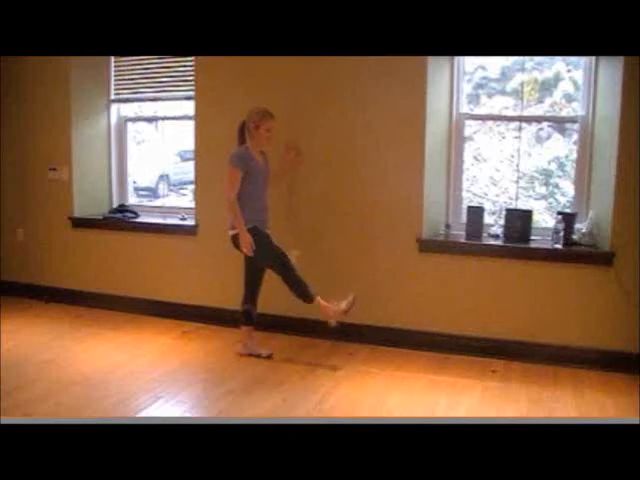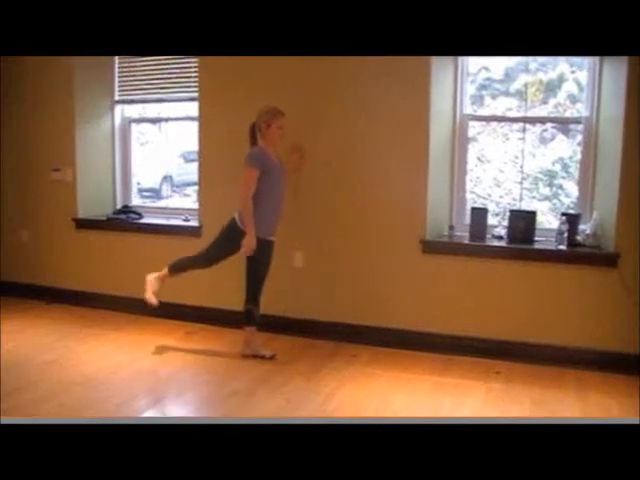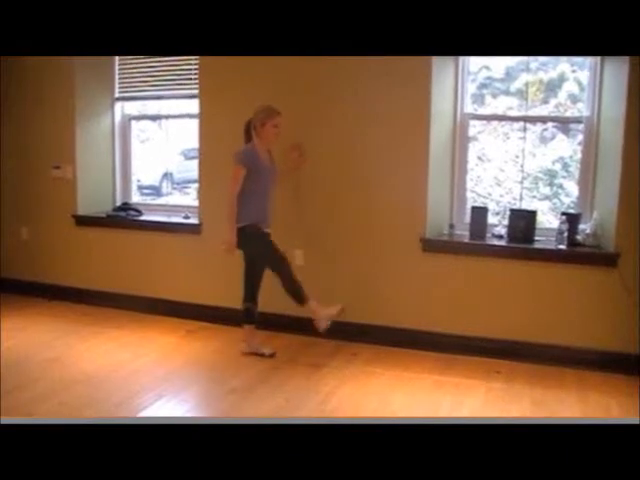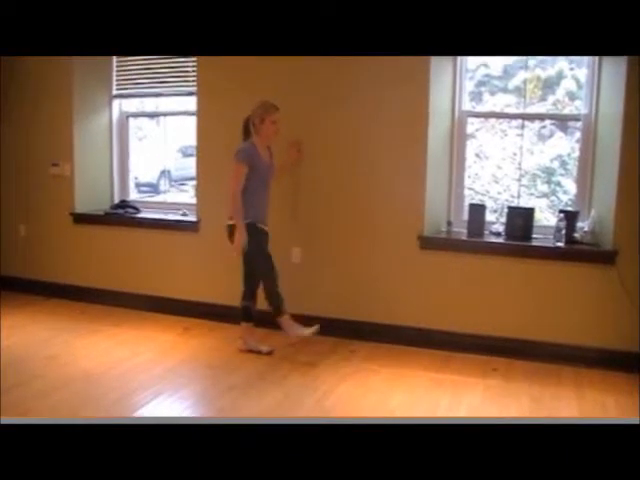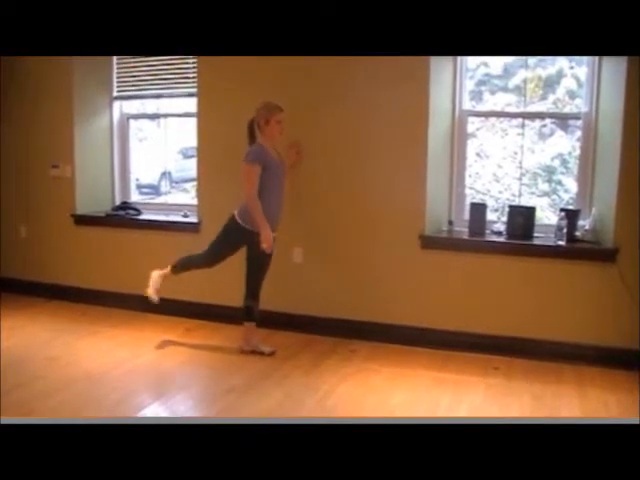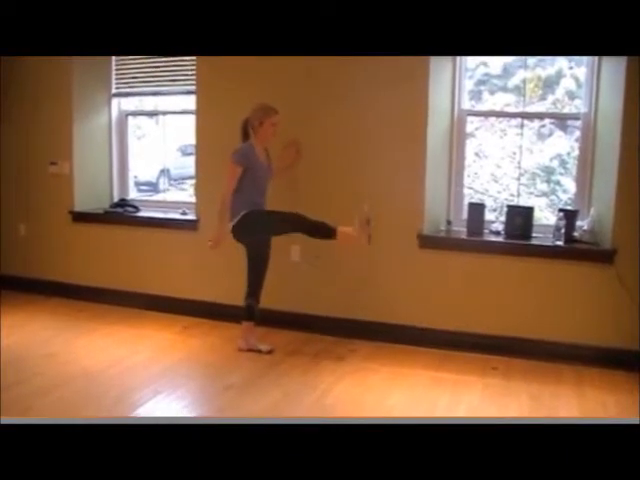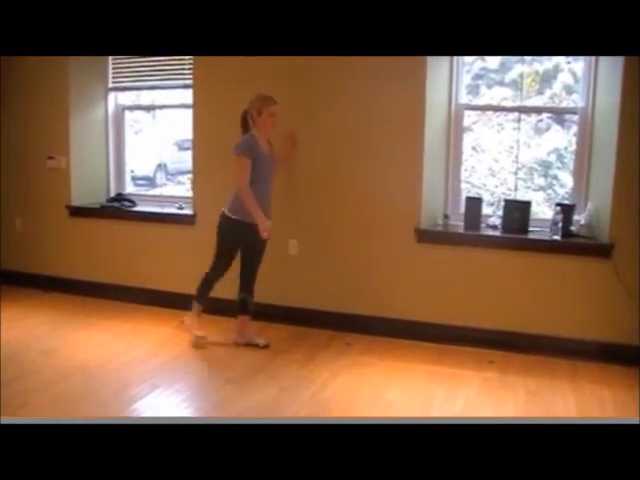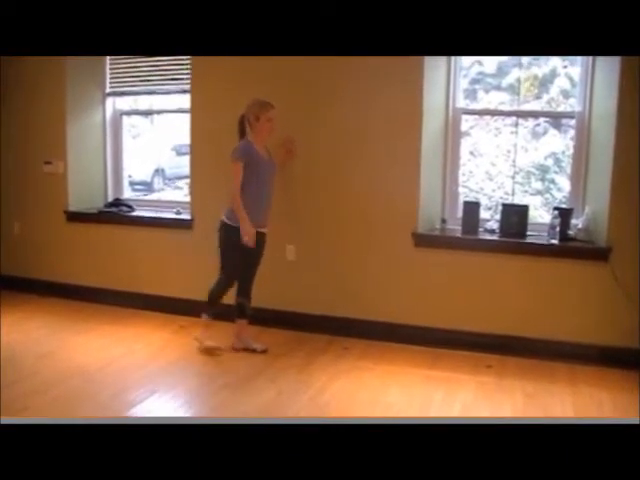
dt=0.5s
person 1, frame 1
left shoulder: (262, 156)
right shoulder: (239, 156)
right elbow: (231, 197)
left wrist: (286, 166)
right wrist: (242, 232)
left hip: (259, 229)
right hip: (246, 230)
left knee: (253, 287)
right knee: (283, 265)
left ankle: (247, 342)
right ankle: (327, 308)
person 1, frame 2
left shoulder: (275, 156)
right shoulder: (256, 156)
right elbow: (246, 196)
left wrist: (292, 165)
right wrist: (250, 233)
left hip: (266, 235)
right hip: (244, 227)
left knee: (255, 289)
right knee: (204, 259)
left ankle: (250, 342)
right ankle: (157, 279)
person 1, frame 3
left shoulder: (267, 153)
right shoulder: (245, 154)
right elbow: (233, 194)
left wrist: (292, 165)
right wrist: (231, 230)
left hip: (259, 227)
right hip: (244, 226)
left knee: (253, 284)
right knee: (281, 264)
left ankle: (250, 340)
right ankle: (315, 311)
person 1, frame 4
left shoulder: (268, 150)
right shoulder: (245, 151)
right elbow: (235, 192)
left wrist: (289, 162)
right wrist: (240, 229)
left hip: (257, 227)
right hip: (243, 225)
left knee: (255, 280)
right knee: (268, 271)
left ankle: (248, 338)
right ankle: (287, 324)
person 1, frame 5
left shoulder: (275, 152)
right shoulder: (256, 153)
right elbow: (251, 194)
left wrist: (289, 163)
right wrist: (264, 228)
left hip: (264, 229)
right hip: (245, 224)
left knee: (255, 285)
right knee: (208, 258)
left ankle: (249, 339)
right ankle: (162, 274)
person 1, frame 6
left shoulder: (264, 154)
right shoulder: (243, 153)
right elbow: (228, 192)
left wrist: (284, 163)
right wrist: (221, 227)
left hip: (256, 222)
right hip: (244, 220)
left knee: (256, 280)
right knee: (297, 221)
left ankle: (247, 337)
right ankle: (353, 232)
person 1, frame 7
left shoulder: (269, 144)
right shoulder: (246, 144)
right elbow: (243, 185)
left wrist: (285, 154)
right wrist: (260, 218)
left hip: (258, 220)
right hip: (237, 219)
left knee: (249, 276)
right knee: (219, 267)
left ankle: (244, 331)
right ankle: (194, 316)
person 1, frame 8
left shoulder: (266, 150)
right shoulder: (242, 149)
right elbow: (234, 190)
left wrist: (283, 159)
right wrist: (245, 223)
left hip: (258, 227)
right hip: (236, 225)
left knee: (246, 280)
right knee: (228, 277)
left ankle: (241, 336)
right ankle: (204, 330)
